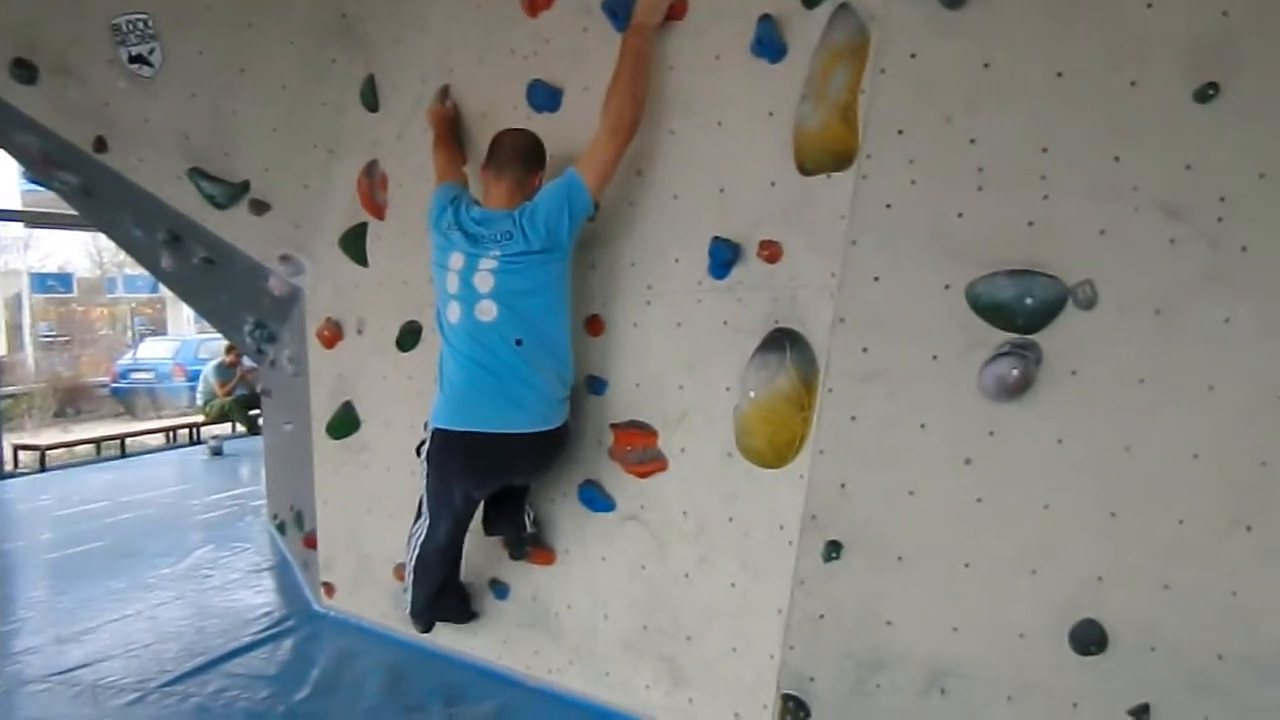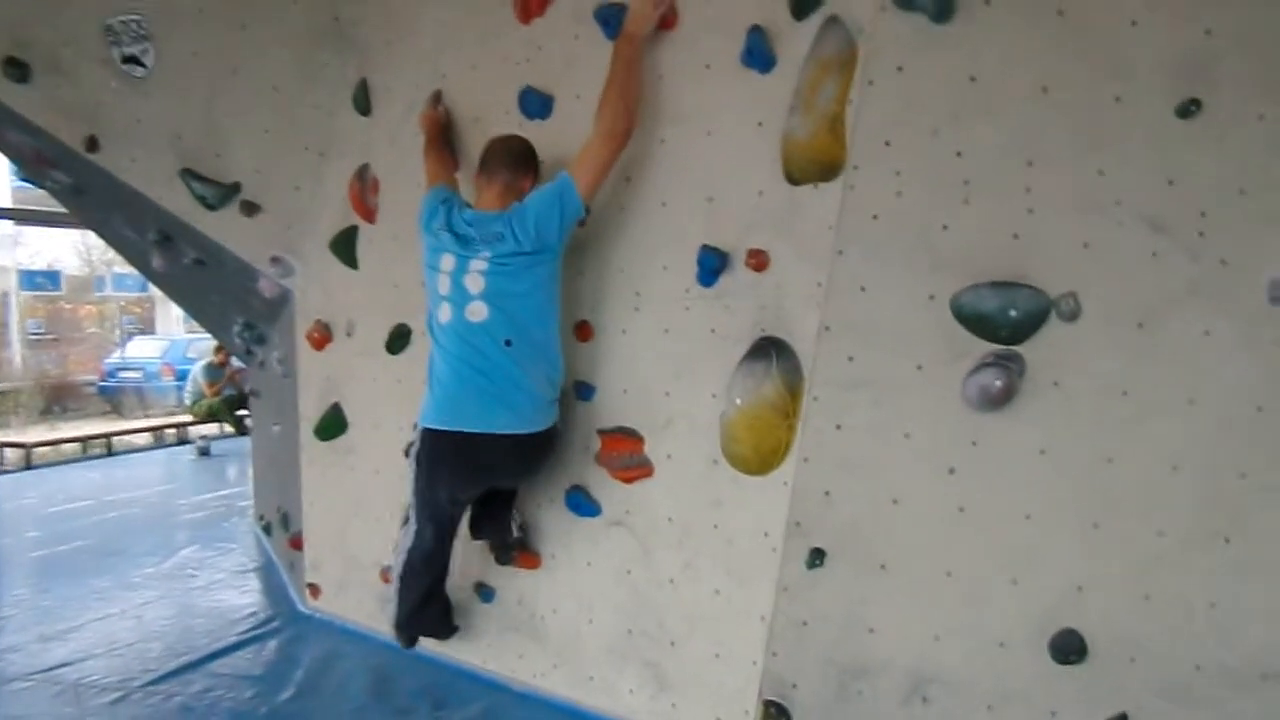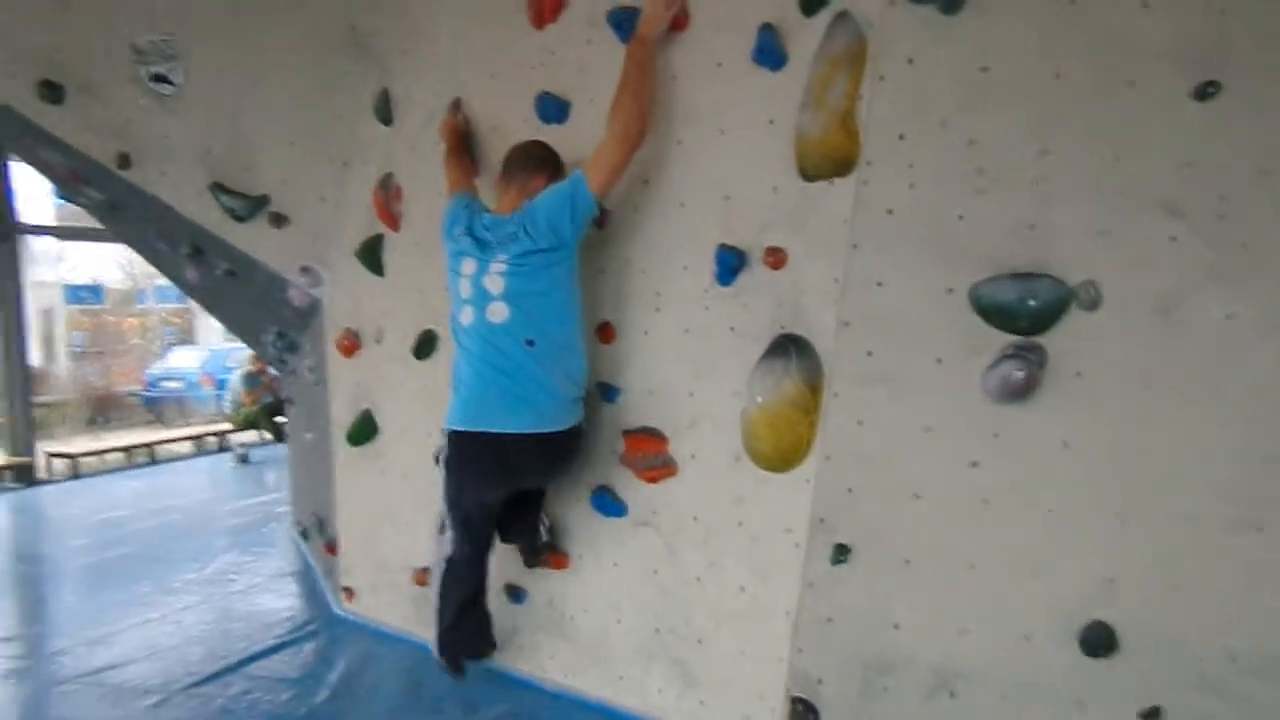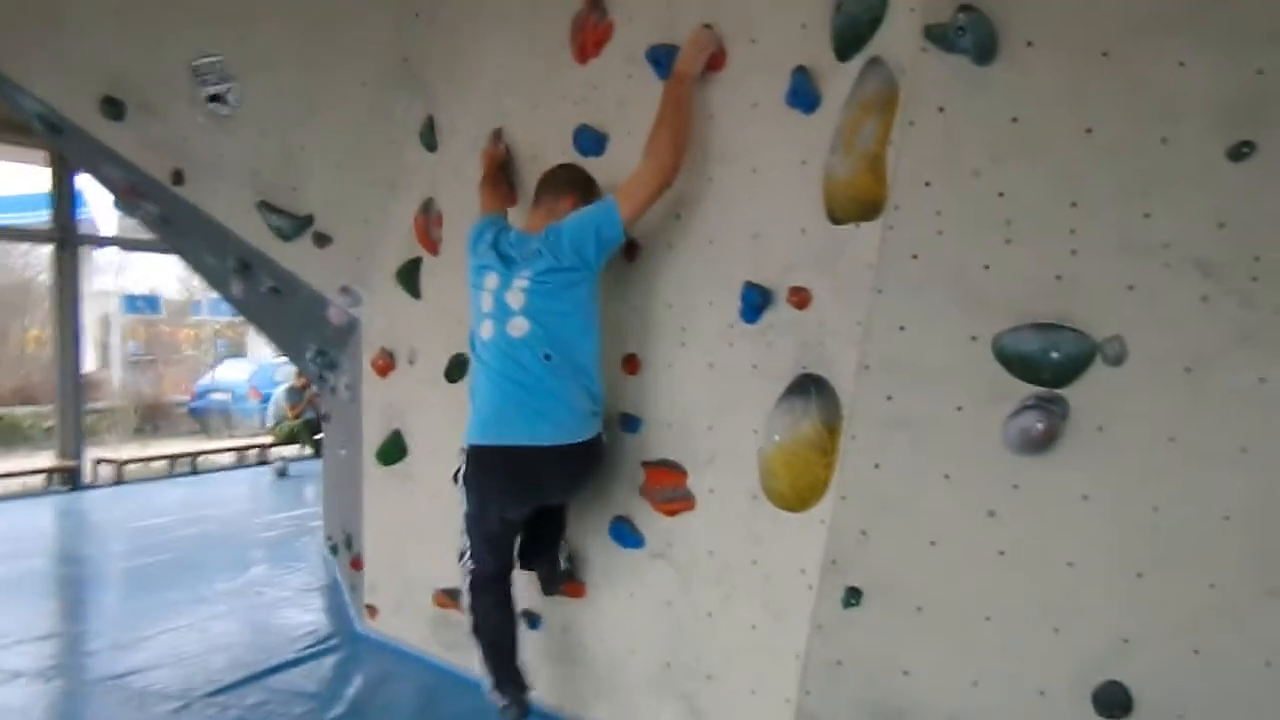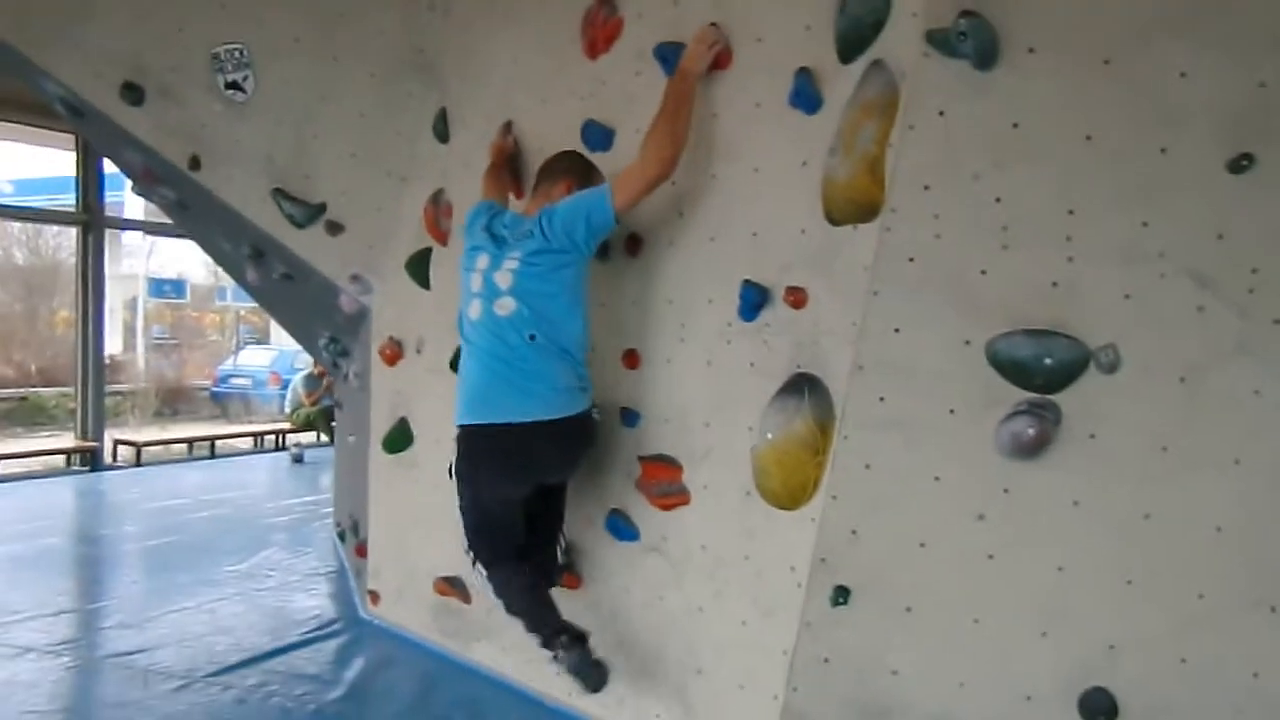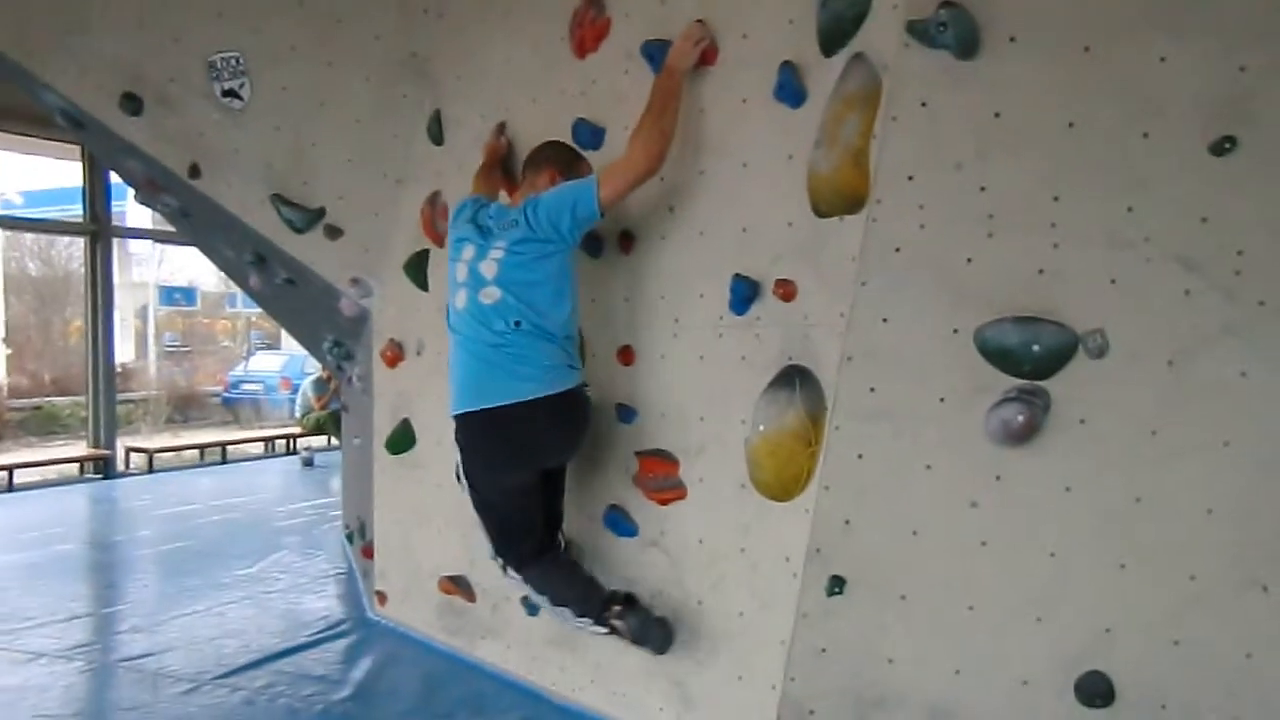
dt=0.2s
person 1, frame 1
left shoulder: (448, 222)
right shoulder: (546, 226)
left elbow: (447, 160)
right elbow: (618, 128)
left wrist: (443, 124)
left hip: (459, 437)
right hip: (537, 437)
left knee: (439, 527)
left ankle: (428, 608)
right ankle: (513, 524)
person 1, frame 2
left shoulder: (440, 225)
right shoulder: (536, 228)
left elbow: (439, 165)
right elbow: (611, 135)
left wrist: (435, 130)
left hip: (448, 437)
right hip: (528, 441)
left knee: (427, 534)
left ankle: (414, 622)
right ankle: (499, 527)
person 1, frame 3
left shoulder: (461, 230)
right shoulder: (551, 225)
left elbow: (461, 173)
right elbow: (624, 137)
left wrist: (456, 139)
left hip: (474, 440)
right hip: (552, 439)
left knee: (463, 543)
left ankle: (457, 646)
right ankle: (527, 532)
person 1, frame 4
left shoulder: (488, 248)
right shoulder: (574, 243)
left elbow: (494, 195)
right elbow: (659, 170)
left wrist: (494, 166)
right wrist: (683, 74)
left hip: (493, 455)
right hip: (571, 453)
left knee: (487, 568)
right ankle: (547, 557)
person 1, frame 5
left shoulder: (481, 230)
right shoulder: (565, 227)
left elbow: (496, 185)
right elbow: (656, 164)
left wrist: (499, 158)
right wrist: (688, 72)
left hip: (485, 436)
right hip: (560, 431)
left knee: (498, 554)
left ankle: (563, 641)
right ankle: (546, 555)
person 1, frame 6
left shoulder: (467, 222)
right shoulder: (550, 215)
left elbow: (487, 183)
right elbow: (644, 158)
left wrist: (492, 157)
right wrist: (674, 68)
left hip: (484, 422)
right hip: (554, 409)
left knee: (520, 550)
left ankle: (613, 612)
right ankle: (553, 549)
